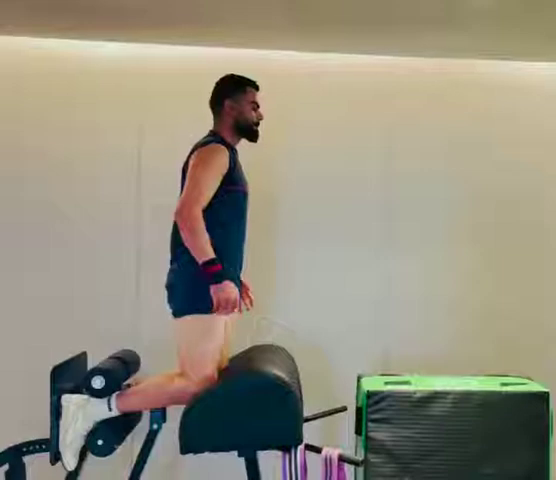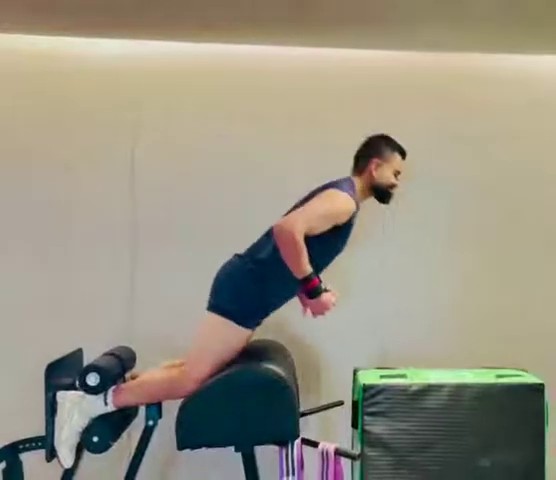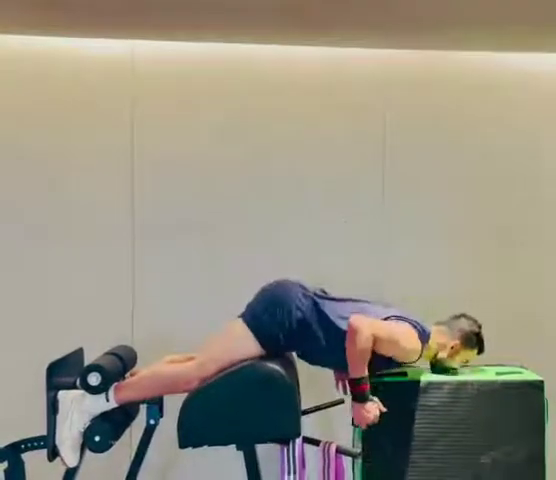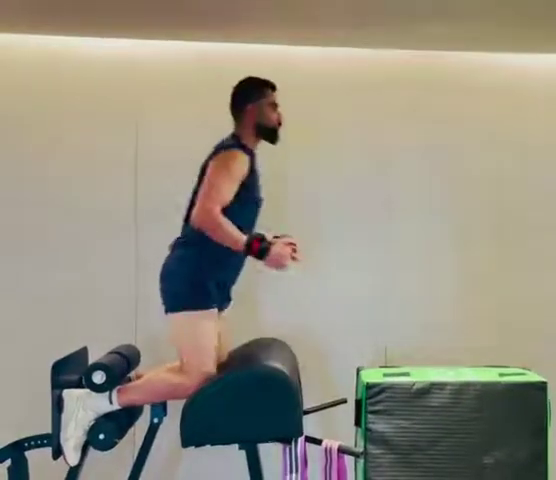
dt=1s
person 1, frame 1
left shoulder: (225, 155)
right shoulder: (214, 152)
right elbow: (187, 213)
left wrist: (233, 278)
right wrist: (217, 276)
left hip: (211, 282)
right hip: (199, 285)
left knee: (210, 376)
right knee: (199, 383)
left ankle: (115, 394)
right ankle: (94, 408)
person 1, frame 2
left shoulder: (341, 195)
right shoulder: (344, 200)
right elbow: (287, 230)
left wrist: (305, 286)
right wrist: (313, 287)
left hip: (249, 287)
right hip: (247, 289)
left knee: (195, 369)
right knee: (193, 378)
left ankle: (113, 384)
right ankle: (92, 403)
person 1, frame 3
left shoulder: (407, 328)
right shoulder: (411, 343)
right elbow: (359, 328)
left wrist: (341, 364)
right wrist: (361, 395)
left hip: (290, 300)
right hip: (284, 312)
left knee: (200, 365)
right knee: (196, 374)
left ankle: (112, 380)
right ankle: (92, 402)
person 1, frame 4
left shoulder: (241, 157)
right shoulder: (234, 155)
right elbow: (205, 215)
left wrist: (266, 243)
right wrist: (259, 250)
left hip: (206, 280)
right hip: (193, 279)
left knee: (211, 368)
right knee: (198, 379)
left ankle: (117, 382)
right ankle: (97, 403)
